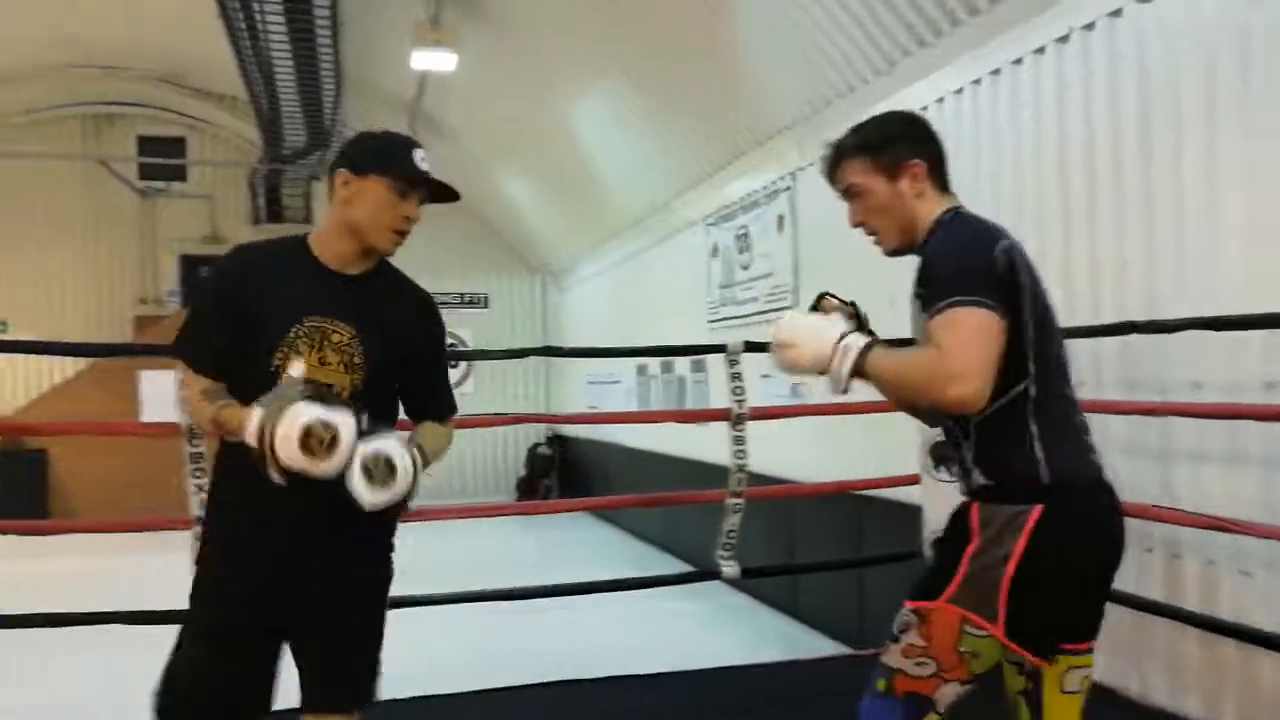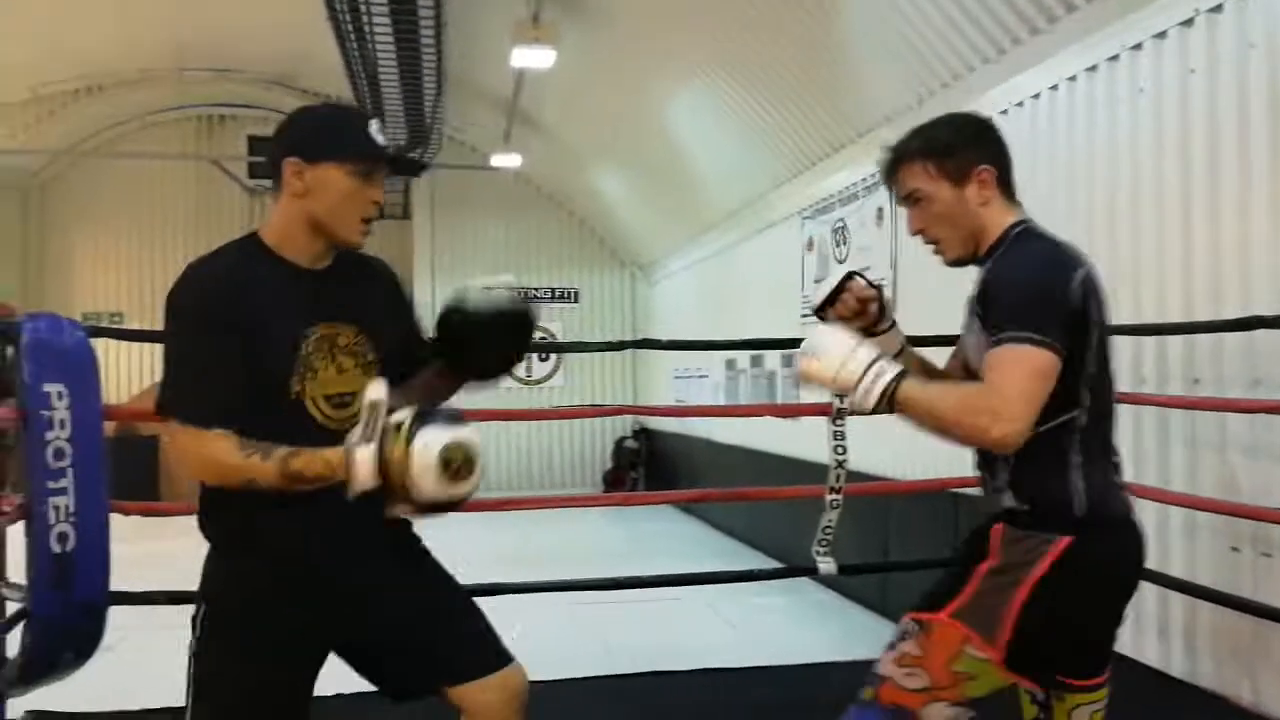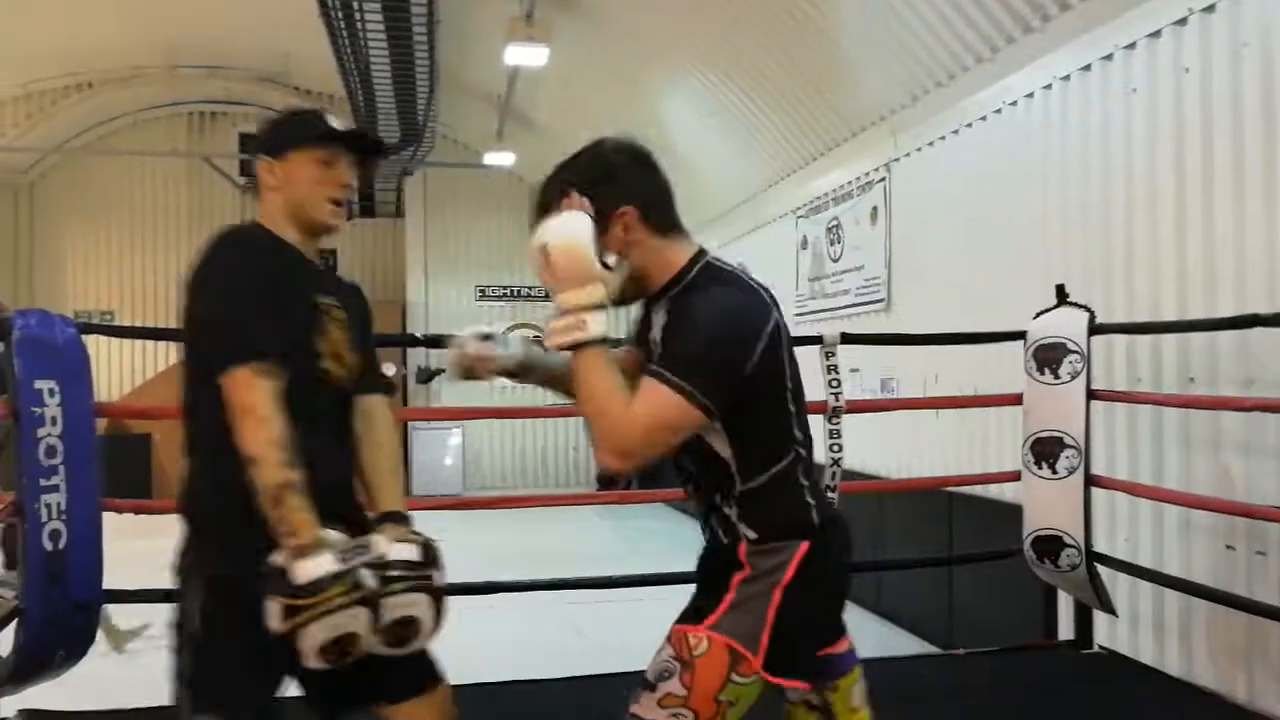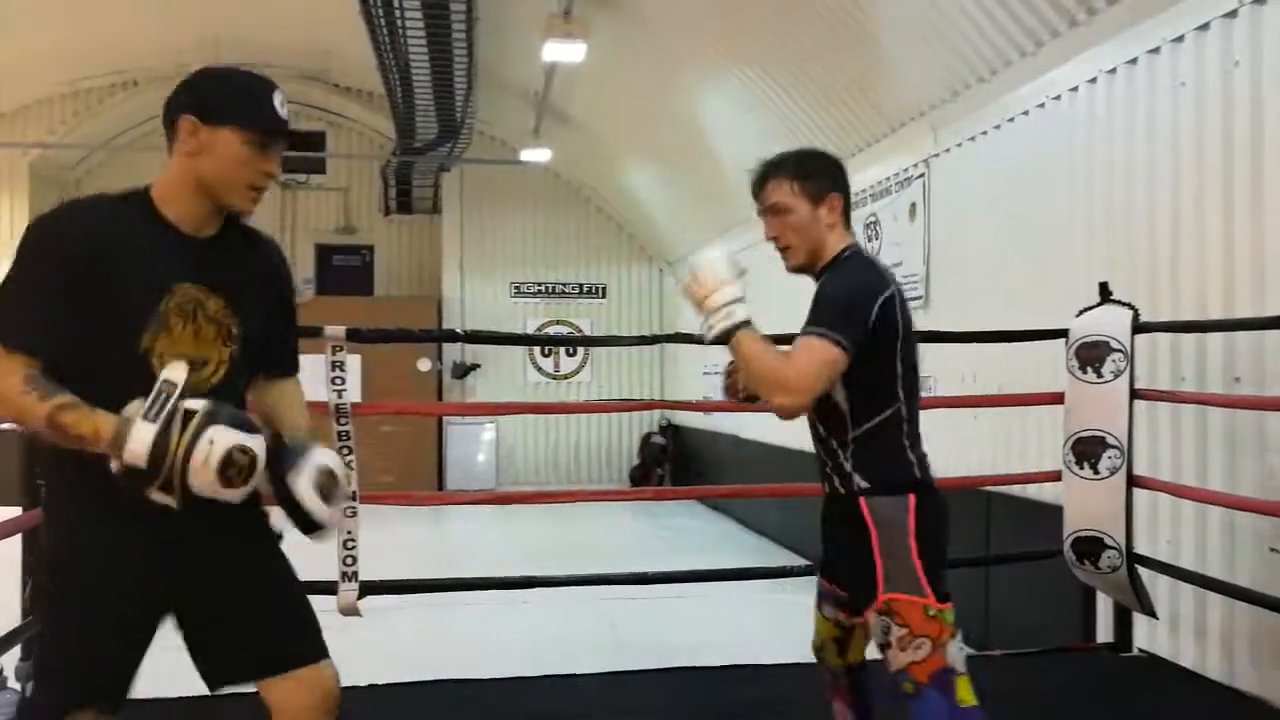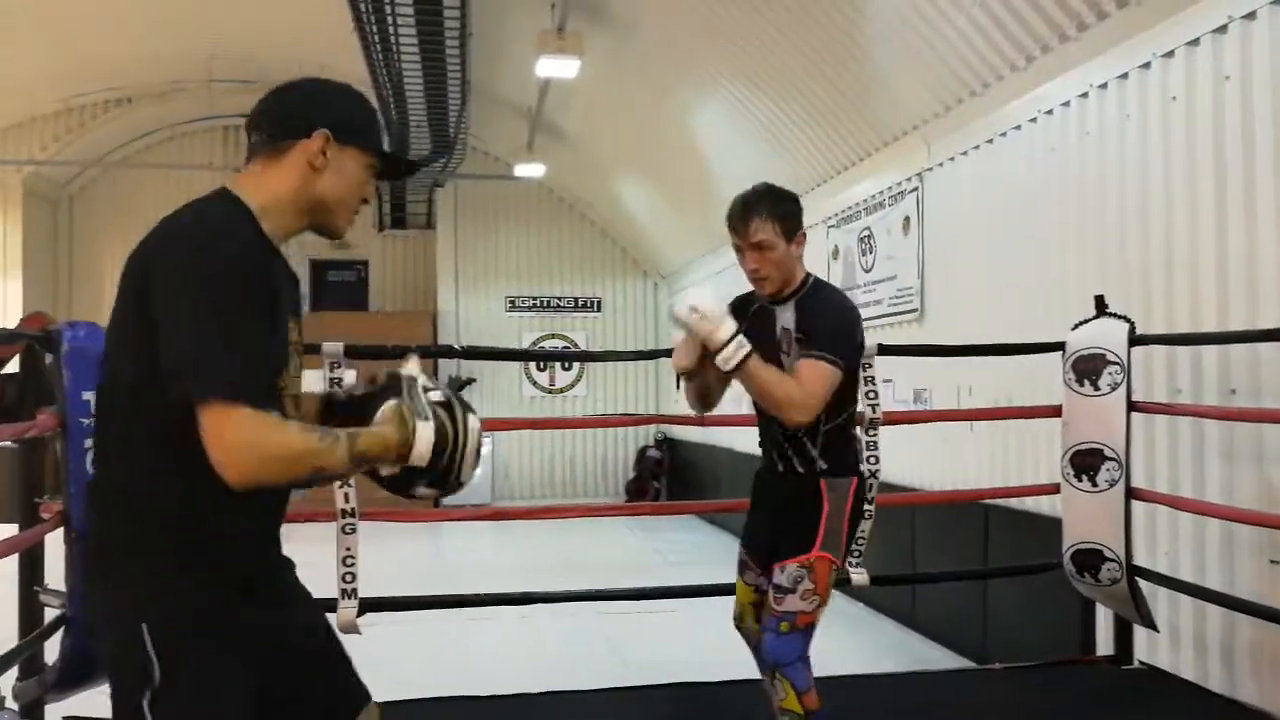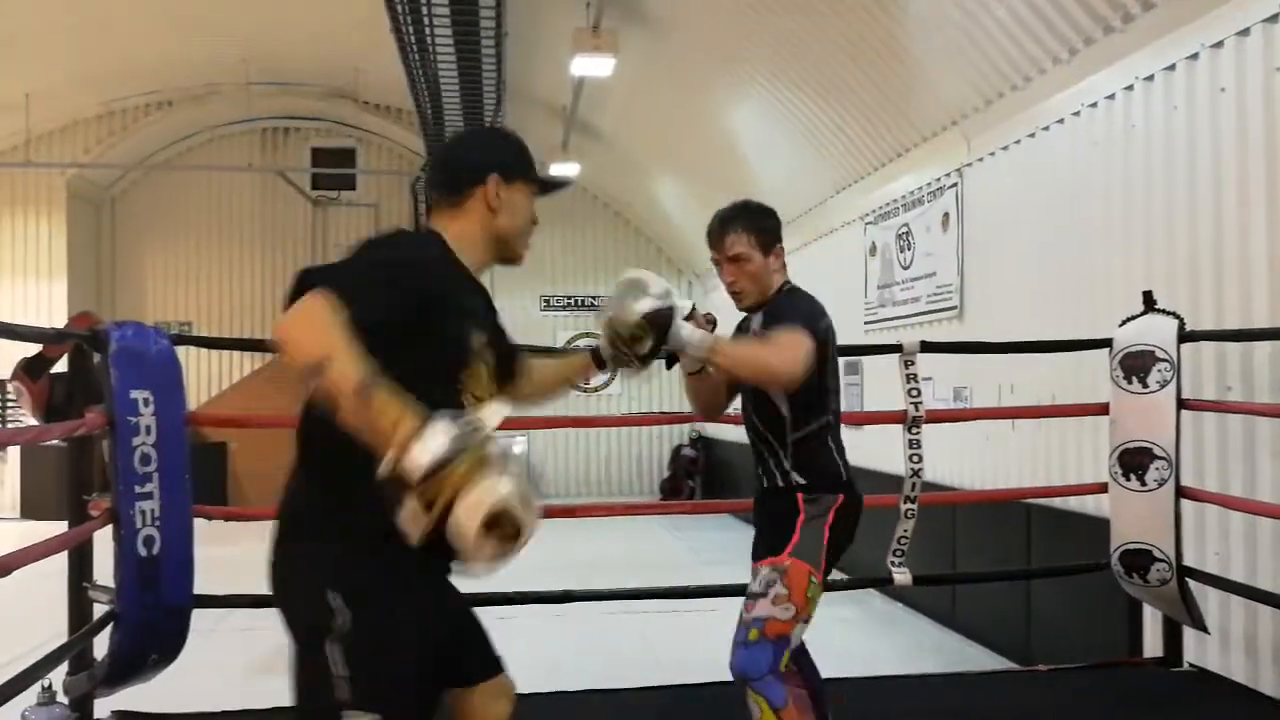
dt=0.7s
person 1, frame 1
left shoulder: (410, 308)
right shoulder: (250, 272)
left elbow: (437, 422)
right elbow: (196, 389)
left wrist: (408, 454)
right wrist: (258, 424)
left hip: (351, 547)
right hip: (245, 539)
person 1, frame 2
left shoulder: (374, 284)
right shoulder: (219, 289)
left elbow: (409, 389)
right elbow: (193, 448)
left wrist: (455, 362)
right wrist: (354, 461)
left hip: (371, 545)
right hip: (259, 563)
person 1, frame 3
left shoulder: (342, 295)
right shoulder: (239, 261)
left elbow: (370, 410)
right elbow: (256, 413)
left wrist: (394, 528)
right wrist: (309, 552)
left hip: (329, 544)
right hip: (237, 553)
person 1, frame 4
left shoulder: (261, 263)
right shoulder: (81, 235)
left wrist: (296, 450)
right wrist: (124, 435)
left hip: (219, 515)
right hip: (104, 521)
person 1, frame 5
left shoulder: (259, 263)
right shoulder: (210, 247)
right elbow: (243, 448)
left wrist: (350, 412)
right wrist: (393, 441)
left hip: (250, 570)
right hip: (165, 587)
person 1, frame 6
left shoulder: (469, 306)
right shoulder: (402, 278)
left elbow: (516, 381)
right elbow: (306, 334)
left wrist: (606, 354)
right wrist: (420, 445)
left hip: (399, 564)
right hip: (343, 567)
person 2, frame 1
left shoulder: (956, 249)
right shoulder: (985, 249)
left elbow: (963, 387)
right elbow: (937, 405)
left wrist: (844, 353)
right wrist: (863, 343)
left hip: (1023, 520)
right hip: (1078, 513)
person 2, frame 2
left shoulder: (1028, 269)
right shoulder: (1032, 272)
left elbow: (1000, 422)
right elbow: (962, 396)
left wrist: (871, 374)
right wrist: (882, 334)
left hip: (1053, 549)
right hip: (1100, 544)
person 2, frame 3
left shoulder: (722, 313)
right shoulder: (674, 297)
left elbow: (618, 448)
right elbow: (617, 383)
left wrist: (578, 306)
right wrist: (514, 358)
left hip: (778, 562)
right hip: (775, 554)
person 2, frame 4
left shoulder: (853, 284)
right shoulder: (845, 287)
left elbow: (788, 393)
left wrist: (725, 310)
right wrist: (753, 387)
left hip: (892, 511)
right hip: (857, 508)
right knee: (834, 652)
person 2, frame 5
left shoulder: (832, 312)
right shoulder: (747, 311)
left elbow: (798, 408)
right elbow: (706, 399)
left wrist: (729, 344)
right wrist: (695, 360)
left hip: (824, 493)
right hip: (775, 484)
left knee: (784, 646)
right knee: (752, 621)
person 2, frame 6
left shoulder: (800, 312)
right shoulder: (750, 324)
left elbow: (785, 370)
right elbow: (708, 409)
left wrist: (695, 342)
right wrist: (695, 351)
left hip: (817, 506)
right hip: (786, 502)
left knee: (752, 662)
right knee: (775, 643)
